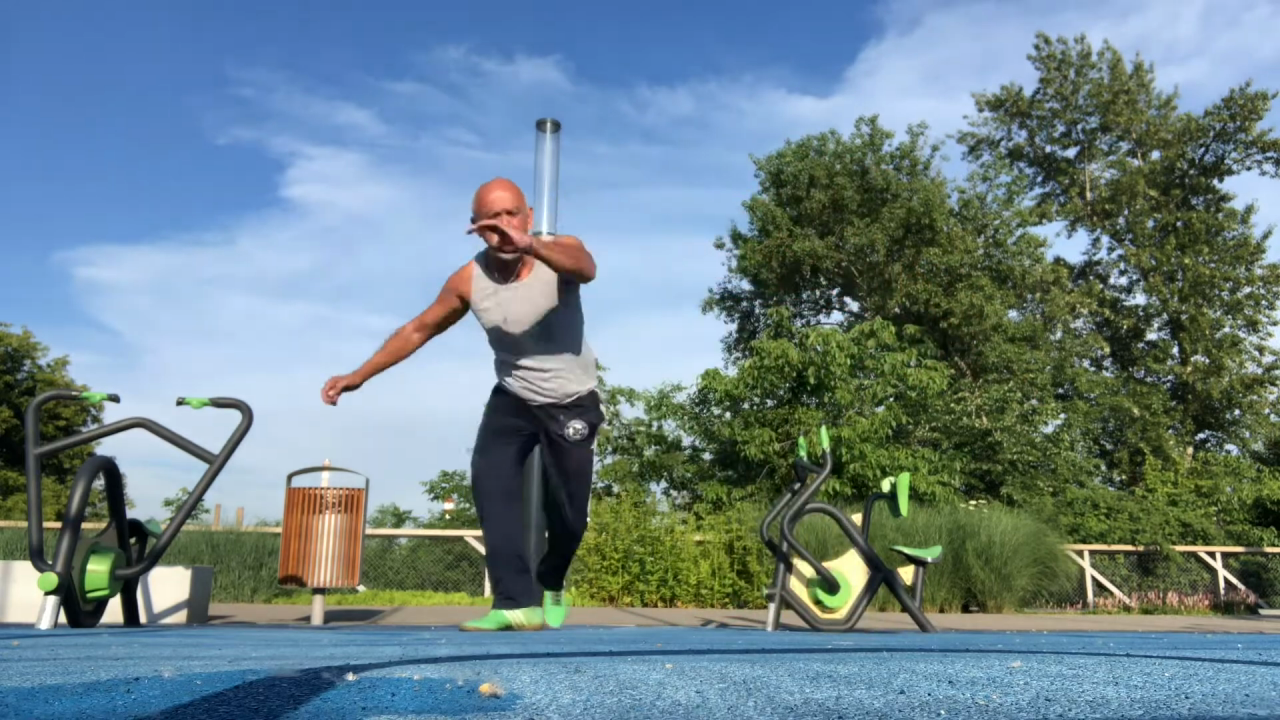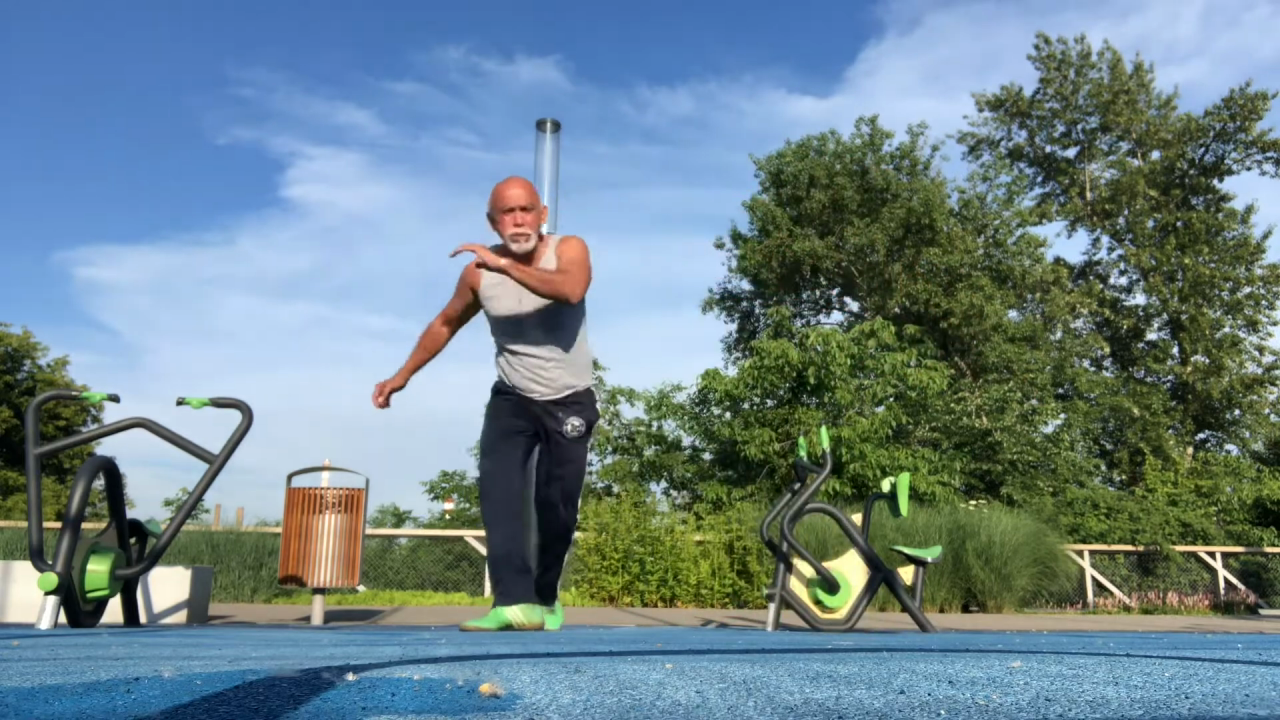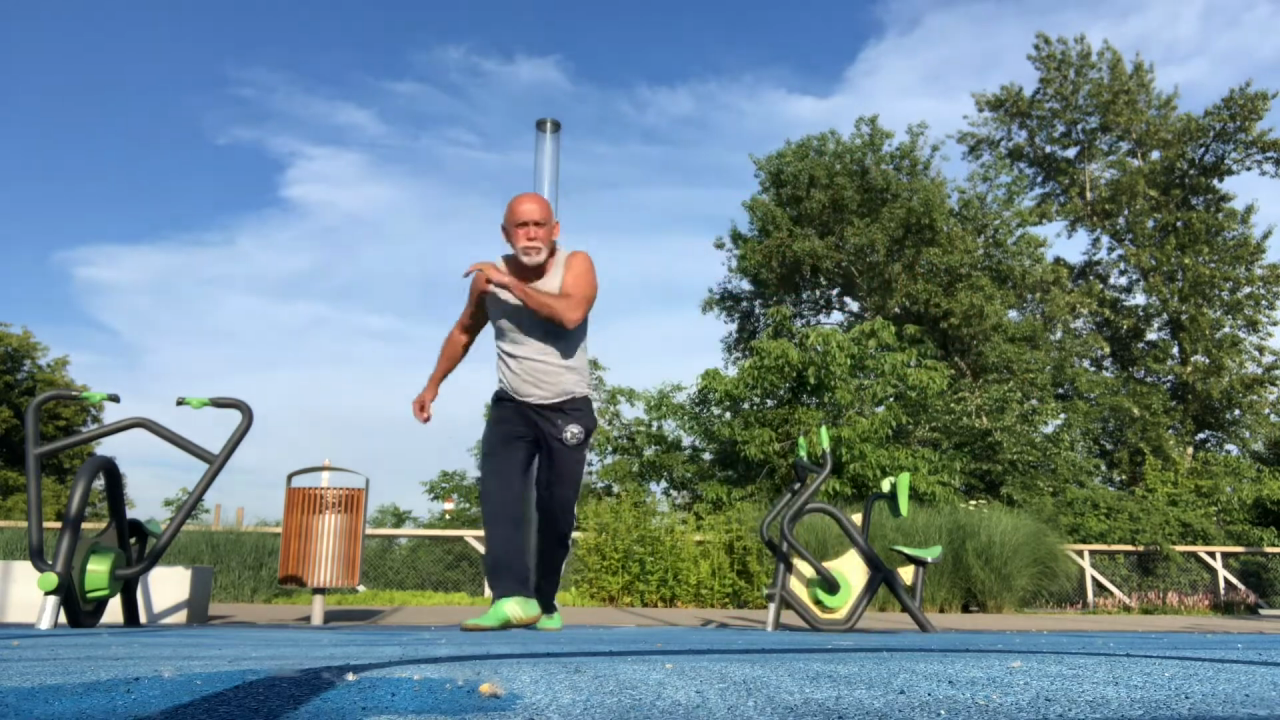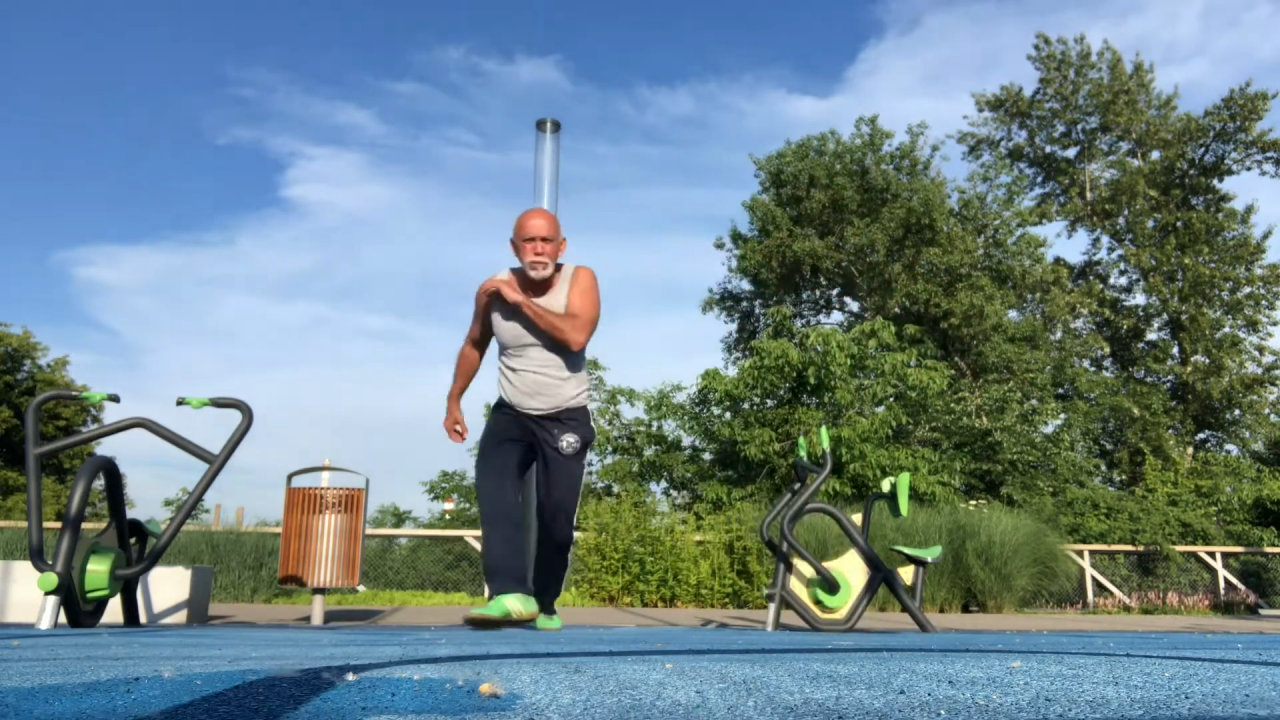
dt=0.1s
person 1, frame 1
left shoulder: (559, 249)
right shoulder: (469, 277)
left elbow: (585, 269)
right elbow: (419, 330)
left wrist: (529, 245)
right wrist: (359, 376)
left hip: (573, 403)
right hip: (512, 400)
left knee: (568, 517)
right knee: (492, 478)
left ankle: (551, 585)
right ankle: (518, 602)
person 1, frame 2
left shoulder: (567, 249)
right shoulder: (479, 273)
left elbow: (571, 292)
right elbow: (445, 324)
left wrist: (504, 264)
right wrist: (402, 377)
left hip: (571, 402)
right hip: (513, 398)
left knee: (558, 512)
right knee: (497, 480)
left ankle: (544, 594)
right ankle: (516, 600)
person 1, frame 3
left shoulder: (576, 264)
right shoulder: (486, 277)
left elbow: (571, 316)
right elbow: (463, 332)
left wrist: (510, 284)
right wrist: (431, 386)
left hip: (566, 409)
right hip: (512, 405)
left knee: (558, 515)
right knee: (498, 482)
left ankle: (543, 600)
right ankle: (513, 599)
person 1, frame 4
left shoulder: (581, 279)
right shoulder: (492, 292)
left elbow: (576, 337)
right elbow: (474, 345)
left wrist: (522, 301)
right wrist: (453, 402)
left hip: (566, 419)
right hip: (512, 414)
left knee: (557, 522)
right knee: (493, 480)
left ankle: (544, 603)
right ankle: (511, 595)
